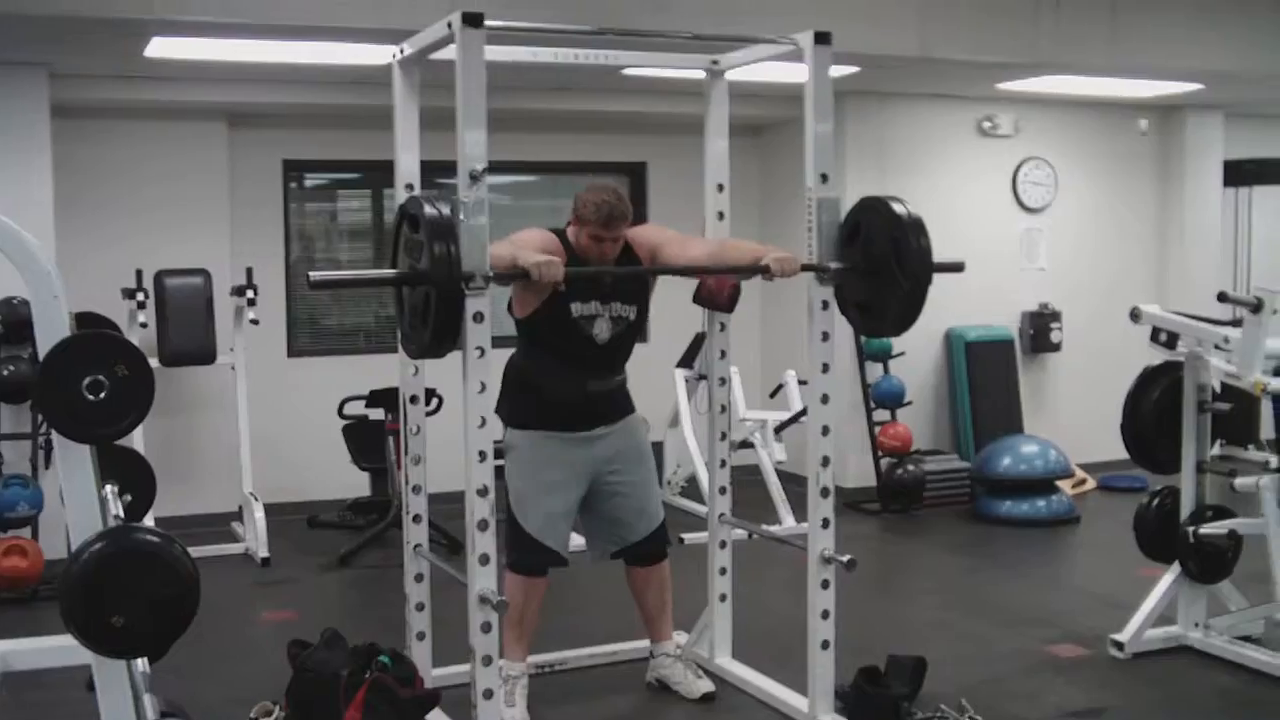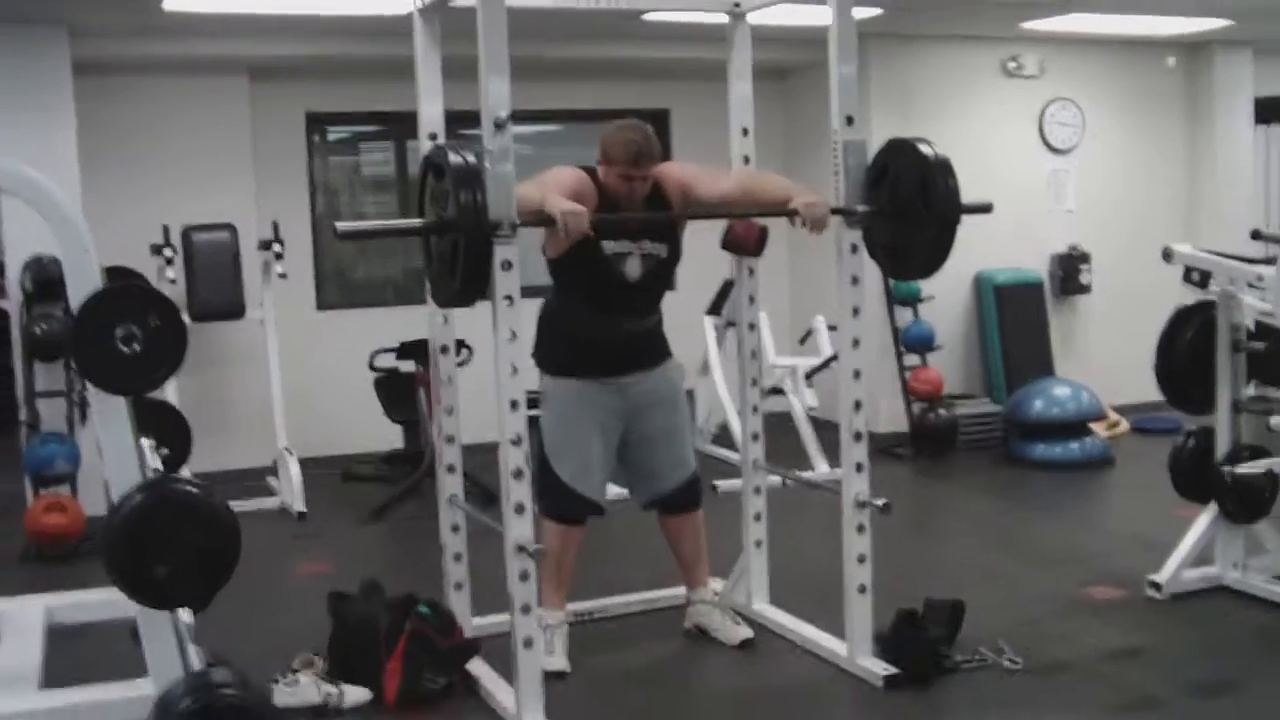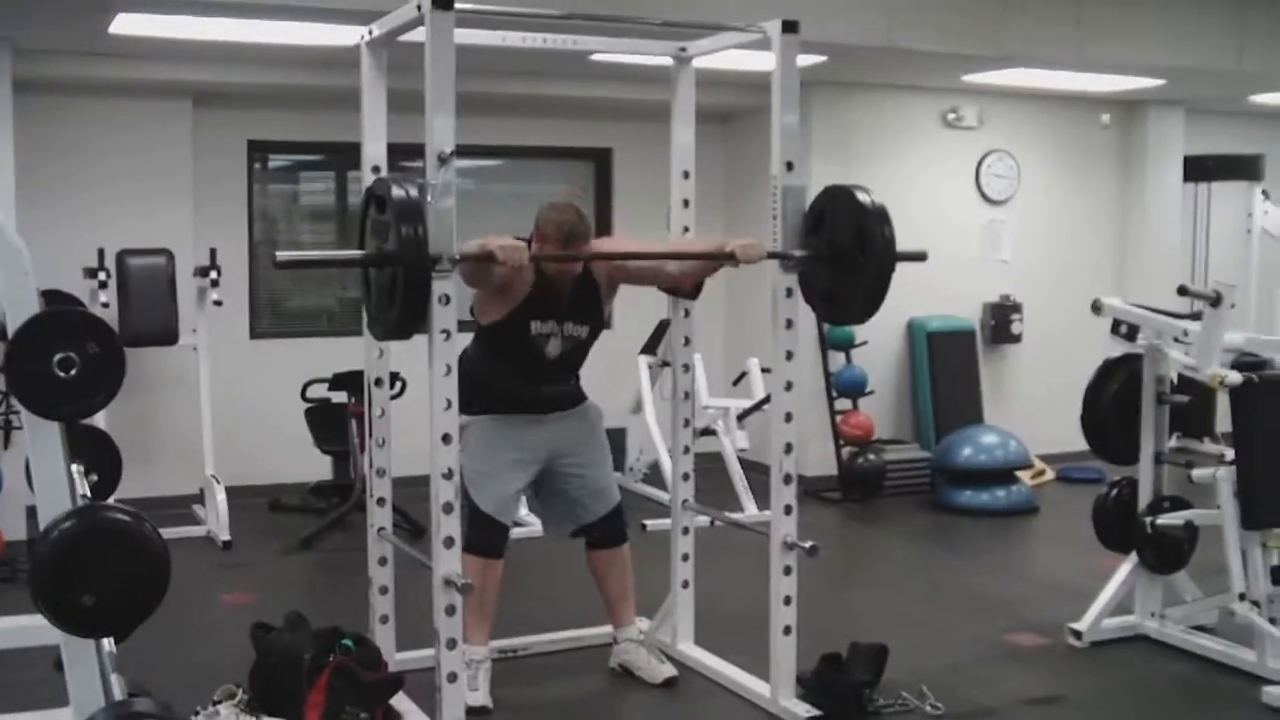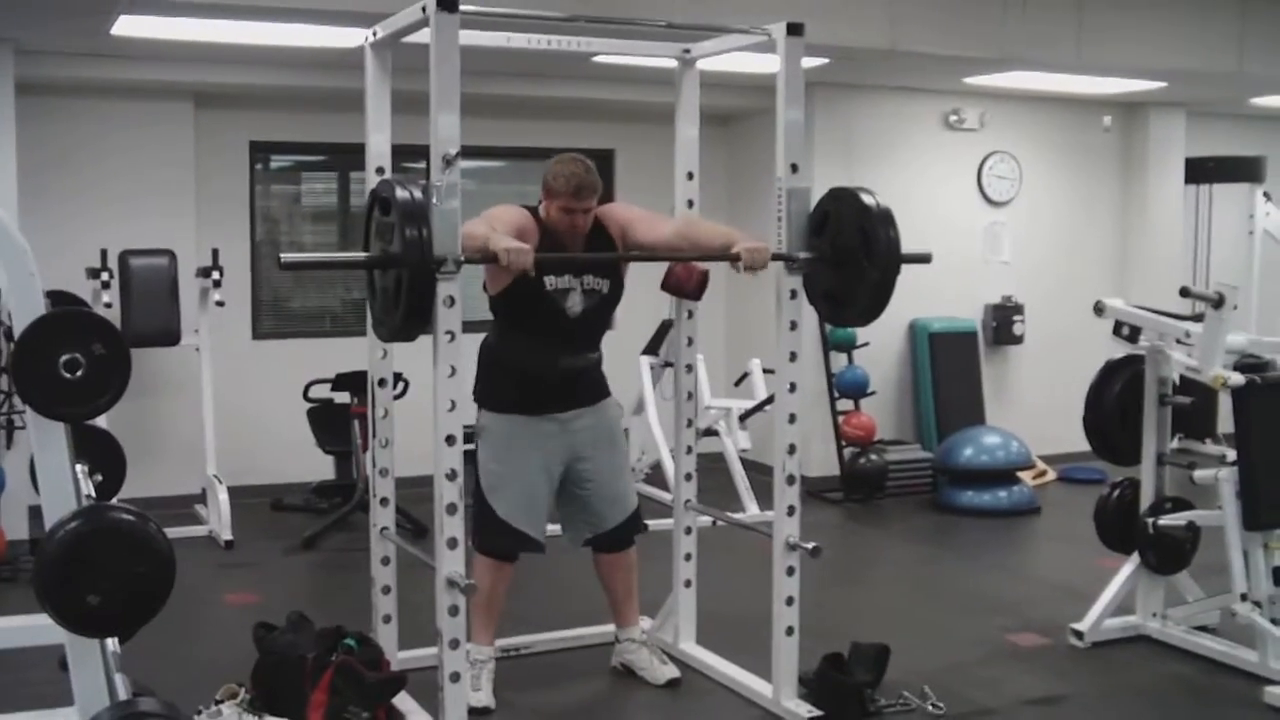
dt=0.5s
person 1, frame 1
left shoulder: (644, 246)
right shoulder: (544, 247)
left elbow: (707, 250)
right elbow: (494, 256)
left wrist: (765, 255)
right wrist: (524, 260)
left hip: (614, 419)
right hip: (541, 428)
left knee: (648, 540)
right knee: (532, 550)
left ankle: (665, 656)
right ankle: (512, 674)
person 1, frame 2
left shoulder: (675, 185)
right shoulder: (576, 186)
left elbow: (738, 186)
right elbow: (527, 196)
left wrist: (796, 196)
right wrist: (553, 204)
left hip: (649, 365)
right hip: (576, 374)
left knee: (680, 488)
right knee: (567, 498)
left ankle: (701, 603)
right ankle: (551, 622)
person 1, frame 3
left shoulder: (604, 262)
right shoulder: (511, 268)
left elbow: (671, 262)
right elbow: (469, 260)
left wrist: (725, 249)
right wrist: (490, 251)
left hip: (568, 410)
right hip: (496, 416)
left knee: (607, 523)
right knee: (487, 531)
left ankle: (628, 642)
right ankle: (474, 661)
person 1, frame 4
left shoulder: (616, 223)
right shoulder: (519, 224)
left elbow: (678, 230)
right elbow: (473, 232)
left wrist: (736, 241)
right wrist: (497, 243)
left hip: (589, 404)
right hip: (515, 411)
left knee: (617, 524)
right knee: (500, 533)
left ankle: (631, 641)
right ankle: (478, 659)
